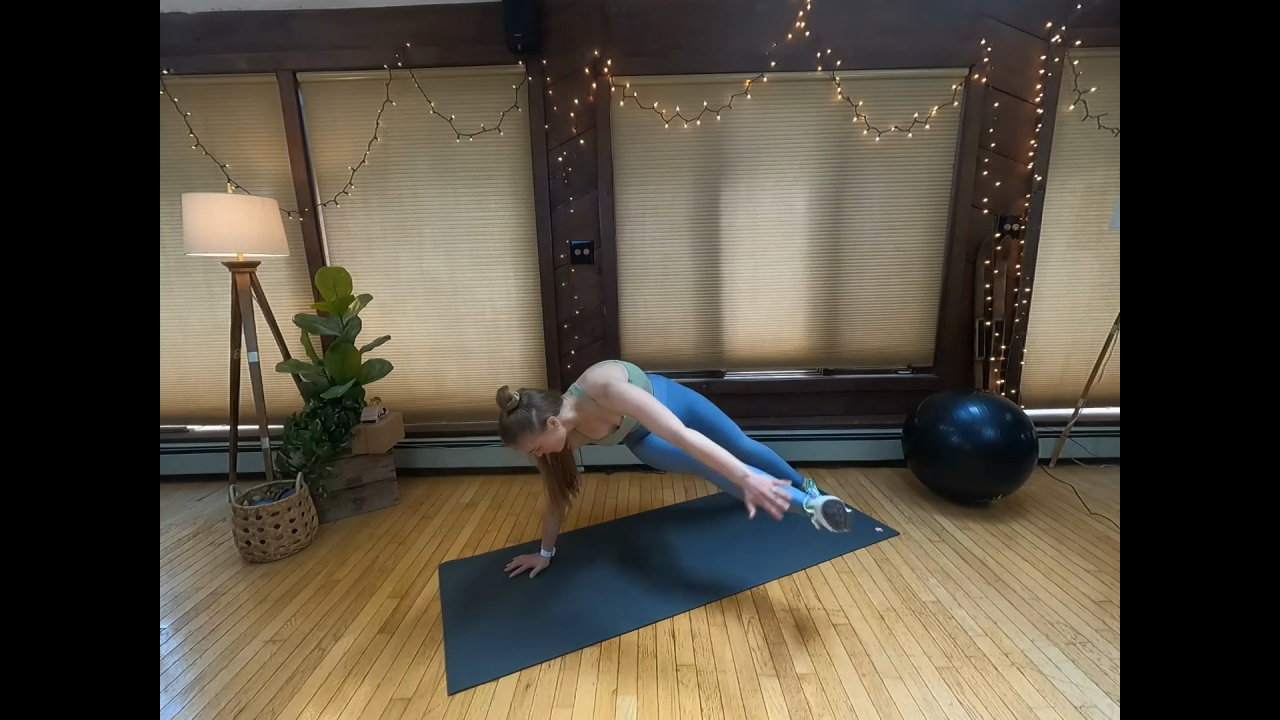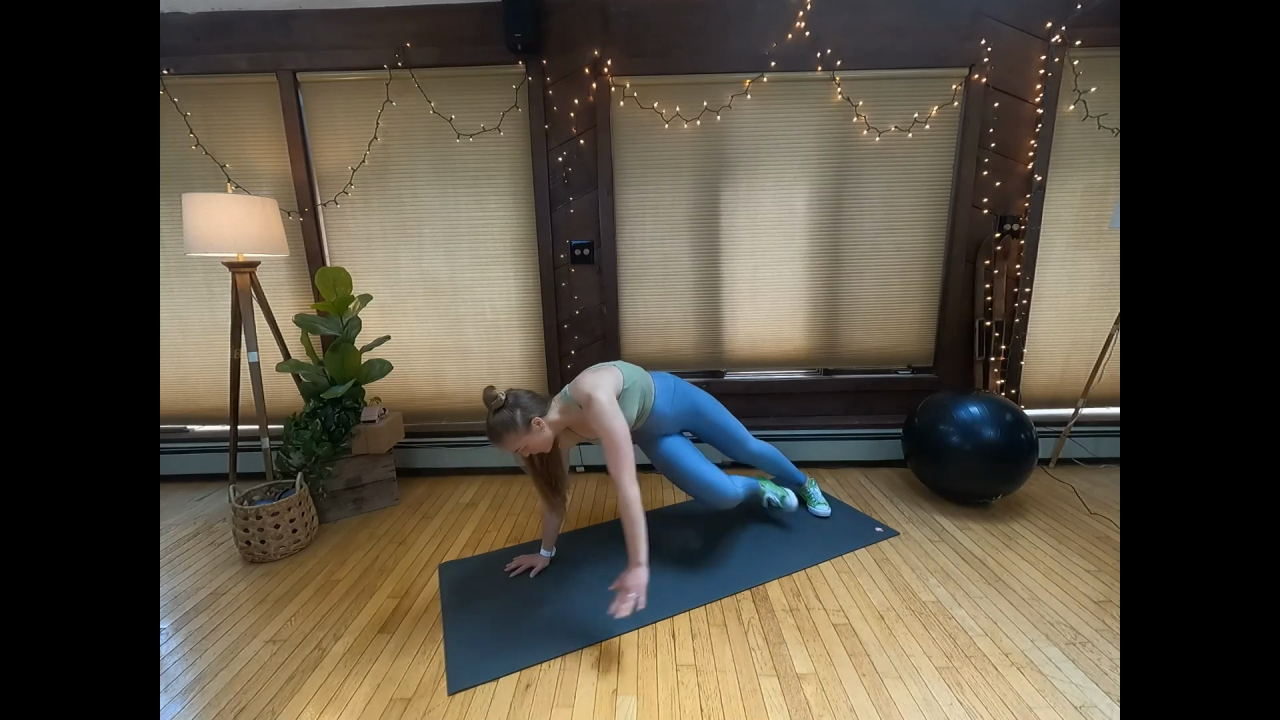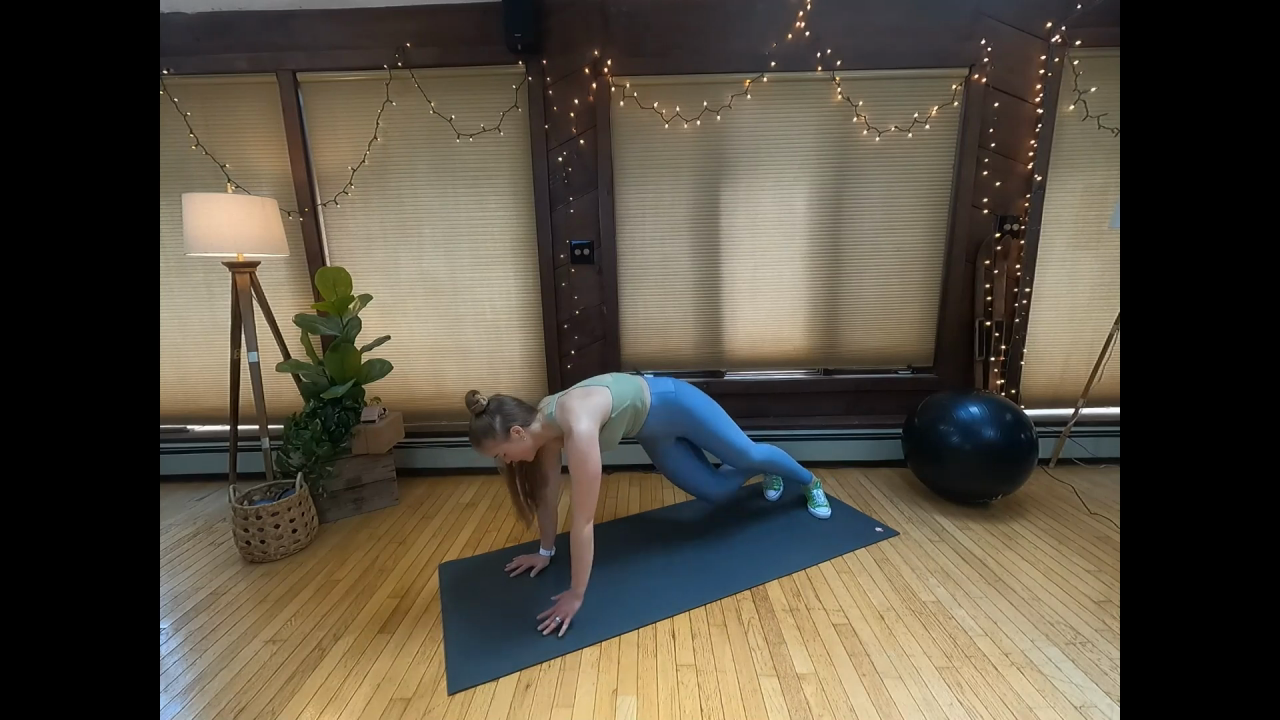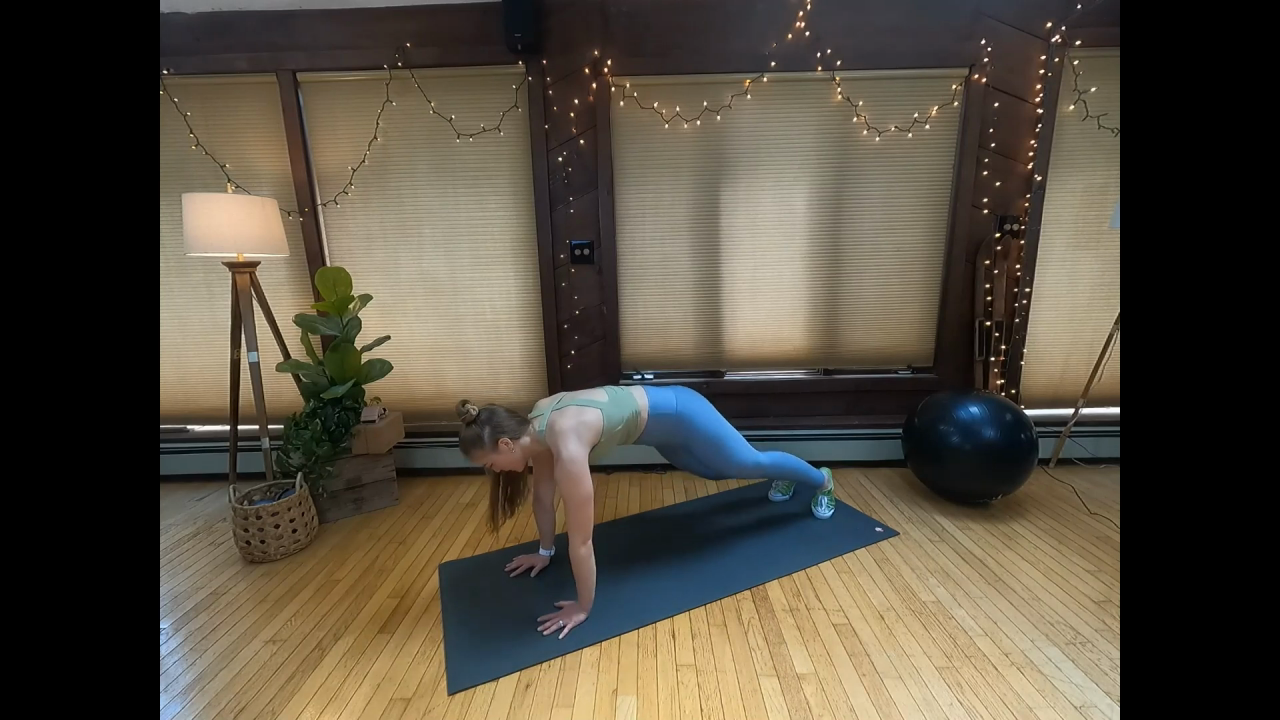
dt=0.2s
person 1, frame 1
left shoulder: (604, 387)
right shoulder: (563, 429)
left elbow: (679, 433)
right elbow: (559, 493)
left wrist: (745, 477)
right wrist: (545, 551)
left hip: (665, 398)
left knee: (741, 446)
right knee: (710, 465)
left ankle: (801, 483)
right ankle: (805, 504)
person 1, frame 2
left shoulder: (593, 399)
right shoulder: (556, 428)
left elbow: (626, 484)
right elbow: (554, 491)
left wrist: (638, 564)
right wrist: (546, 550)
left hip: (672, 398)
left knee: (748, 448)
right knee: (721, 493)
left ankle: (804, 484)
right ankle: (762, 490)
person 1, frame 3
left shoulder: (577, 430)
right shoulder: (542, 424)
left elbow: (583, 521)
right elbow: (546, 492)
left wrist: (575, 597)
right wrist: (546, 550)
left hip: (672, 403)
left knee: (748, 454)
right knee: (716, 490)
left ankle: (809, 483)
right ankle: (760, 475)
person 1, frame 4
left shoulder: (566, 447)
right shoulder: (534, 426)
left elbow: (581, 540)
right elbow: (543, 494)
left wrist: (582, 607)
right wrist: (545, 550)
left hip: (676, 413)
right hip: (653, 411)
left knee: (750, 463)
right knee: (719, 468)
left ankle: (821, 482)
right ankle: (783, 478)
